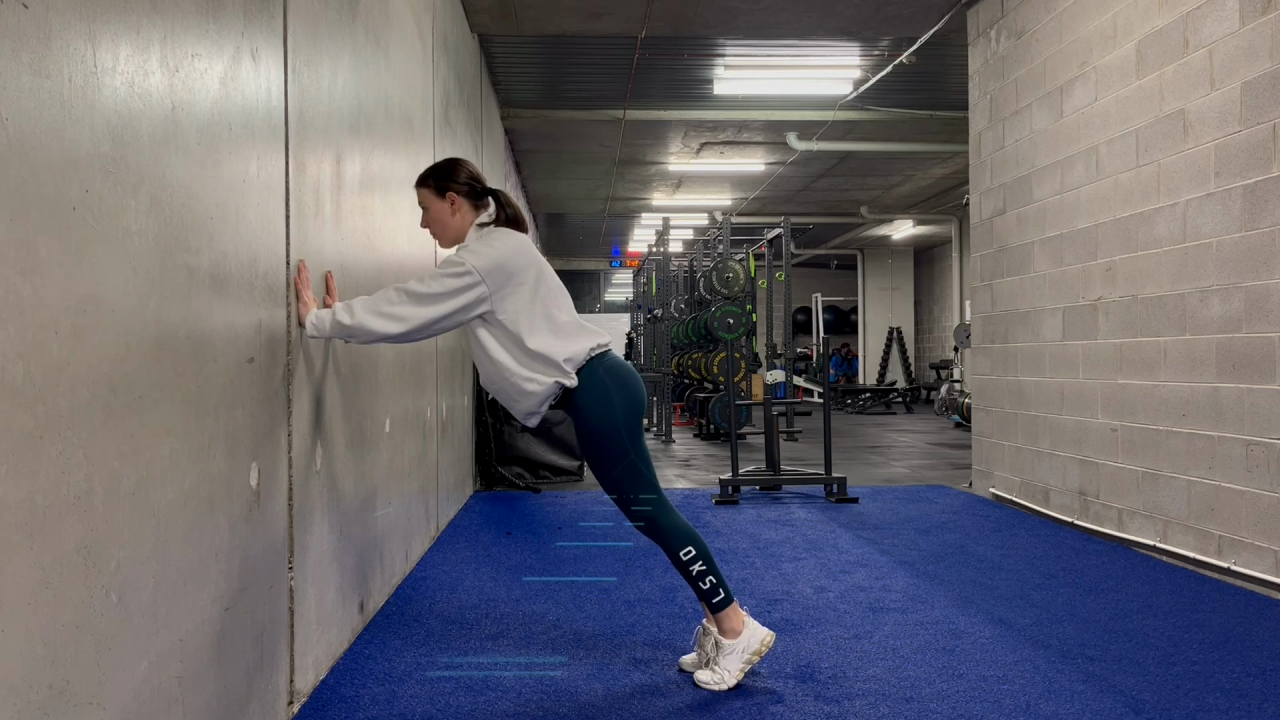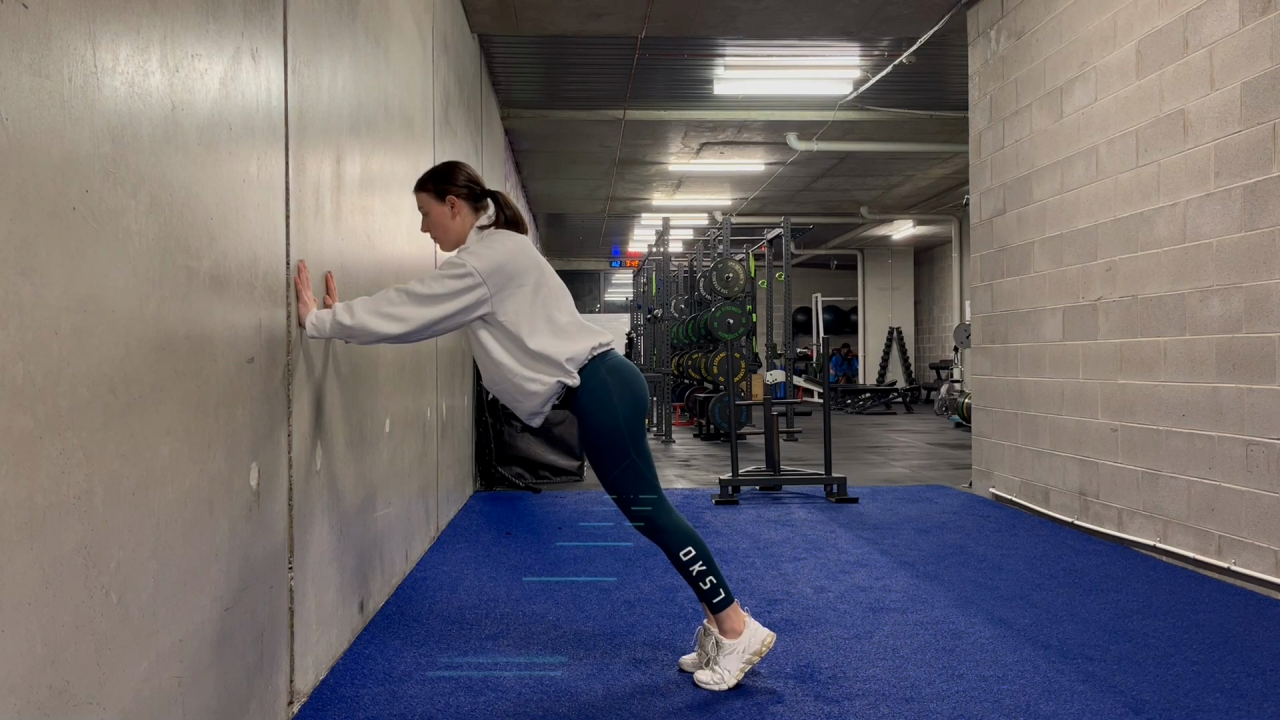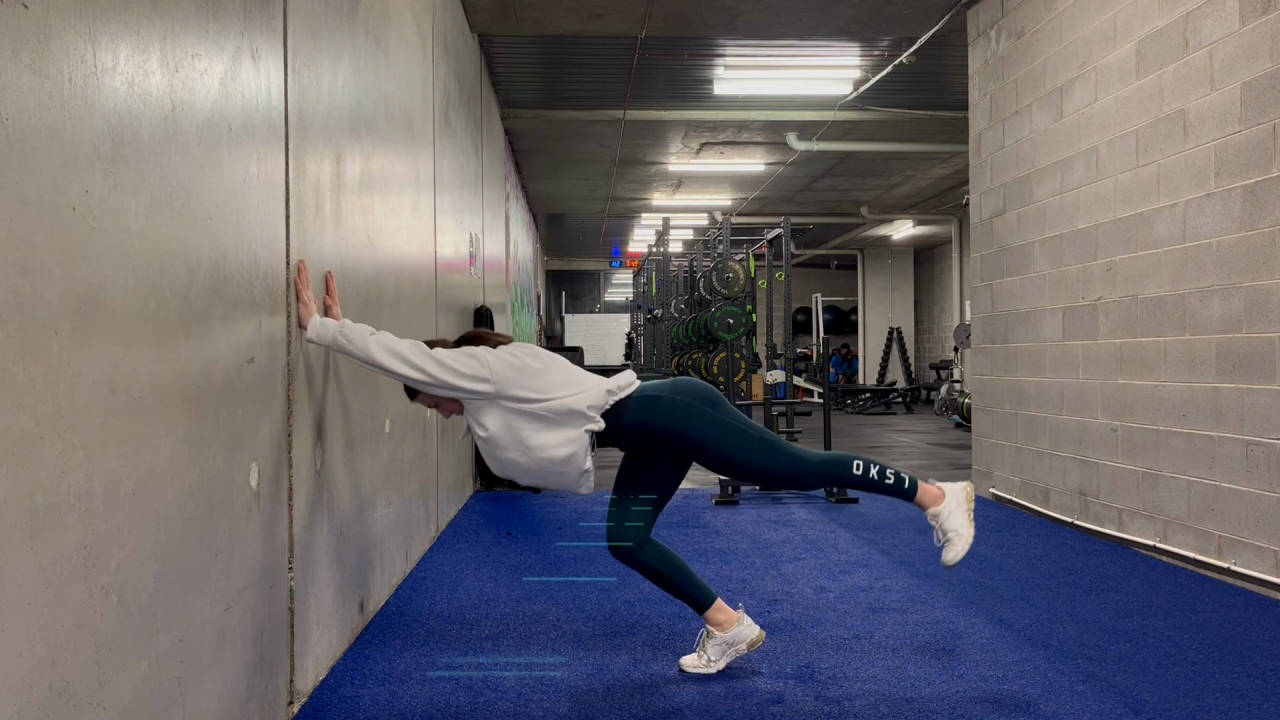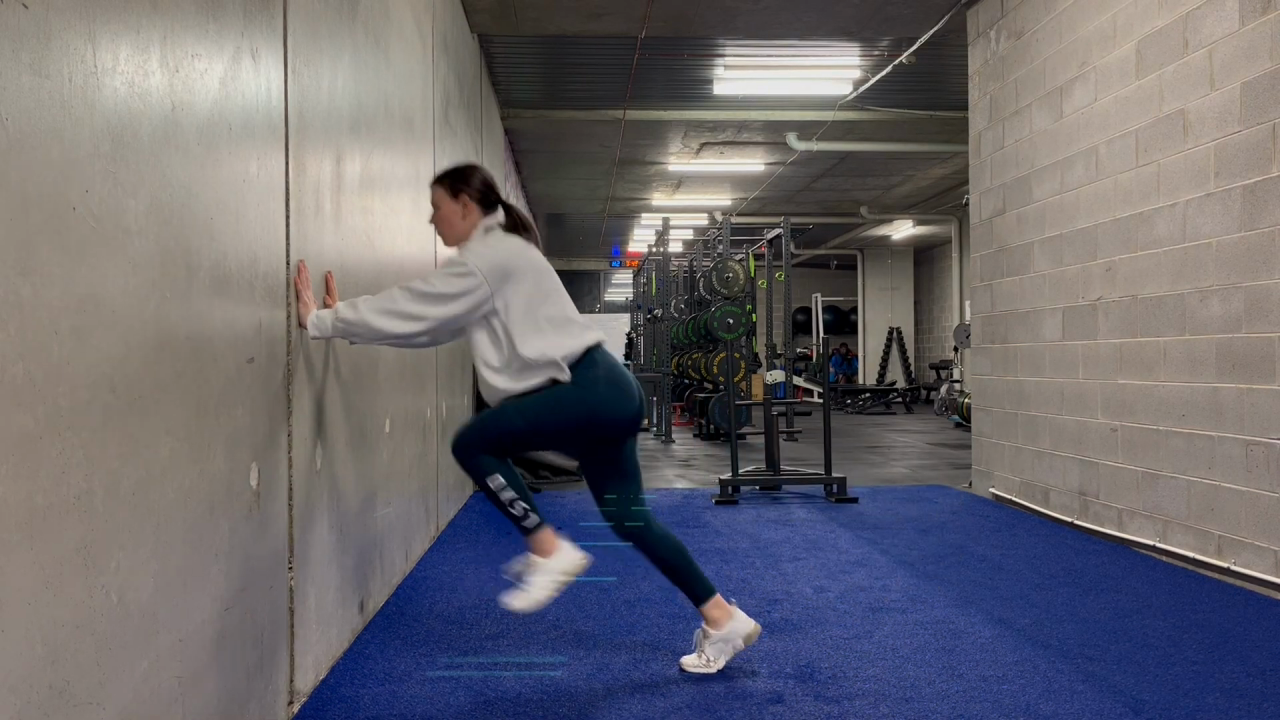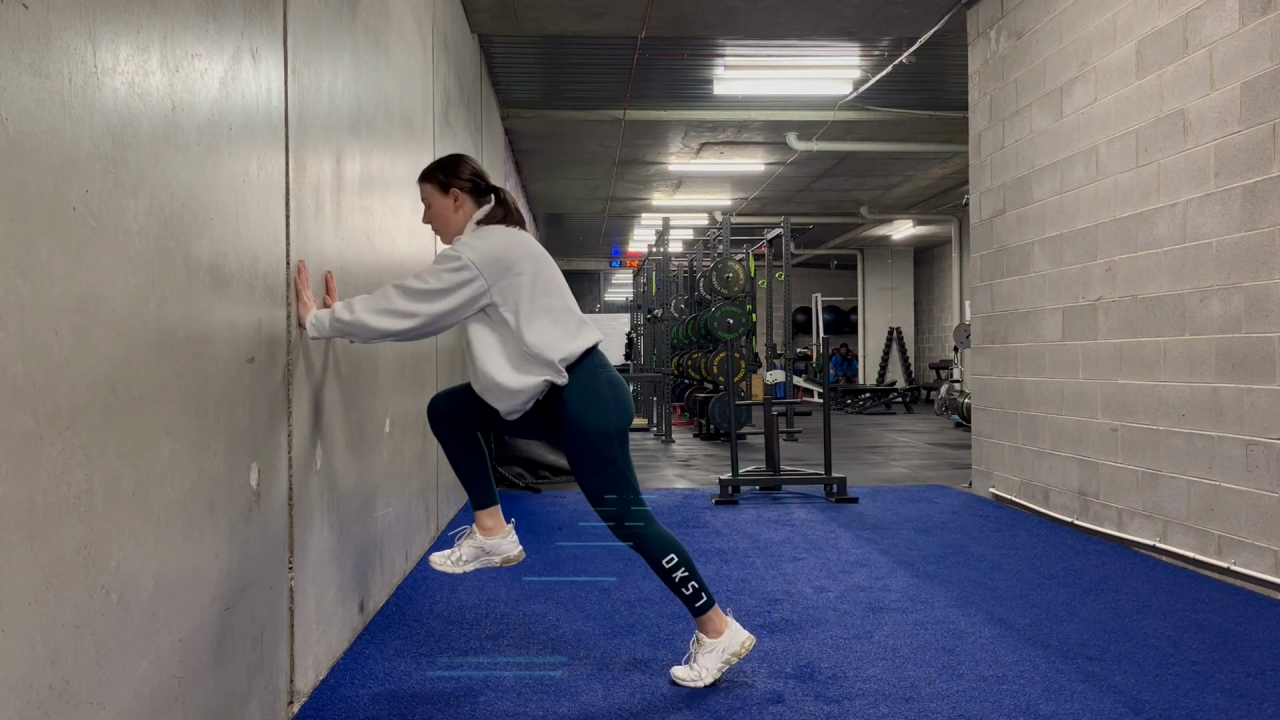
dt=1s
person 1, frame 1
left shoulder: (488, 256)
right shoulder: (494, 252)
left elbow: (409, 310)
right elbow: (417, 311)
left wrist: (319, 320)
right wrist: (345, 315)
left hip: (596, 389)
right hip: (596, 388)
left knee: (647, 511)
right knee: (645, 510)
left ankle: (737, 627)
right ankle: (721, 624)
person 1, frame 2
left shoulder: (488, 258)
right shoulder: (493, 254)
left elbow: (409, 312)
right elbow: (417, 312)
left wrist: (319, 321)
right wrist: (343, 316)
left hip: (599, 388)
right hip: (599, 387)
left knee: (647, 511)
right knee: (644, 511)
left ankle: (738, 630)
right ankle: (720, 624)
person 1, frame 3
left shoulder: (484, 370)
right shoulder: (488, 376)
left elbow: (404, 355)
right elbow: (404, 359)
left wrist: (320, 326)
right wrist: (338, 328)
left hip: (667, 416)
right hip: (655, 432)
left knee: (797, 470)
right knee: (627, 538)
left ankle: (937, 498)
right ankle: (728, 624)
person 1, frame 4
left shoulder: (487, 257)
right shoulder: (498, 254)
left elbow: (411, 312)
right elbow: (424, 318)
left wrist: (321, 322)
right wrist: (348, 317)
left hip: (594, 391)
right hip: (603, 393)
left knee: (474, 445)
right knee: (630, 521)
left ankle: (551, 550)
right ankle: (723, 618)
person 1, frame 5
left shoulder: (483, 251)
right shoulder: (495, 245)
left elbow: (407, 308)
right elbow: (415, 307)
left wrist: (321, 321)
right wrist: (344, 315)
left hip: (585, 395)
right hip: (557, 393)
left knee: (626, 519)
right knee: (448, 412)
left ankle: (719, 632)
right ankle: (493, 533)
